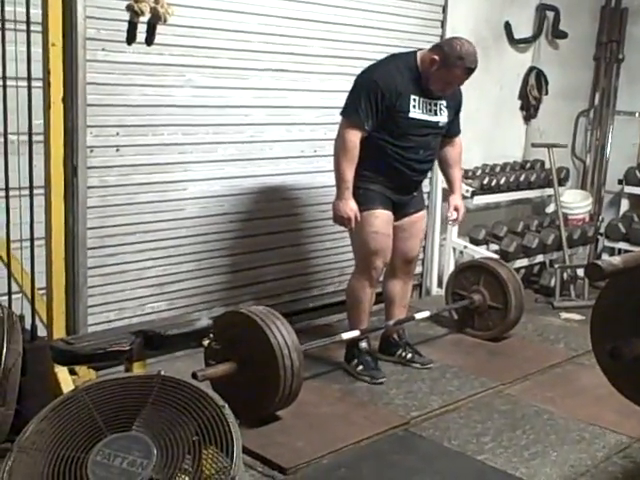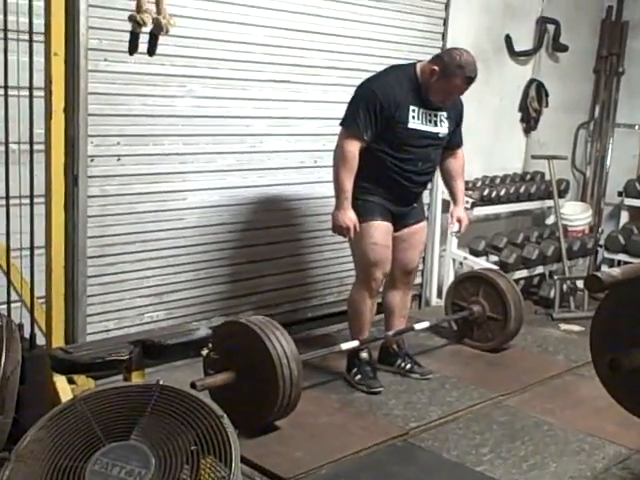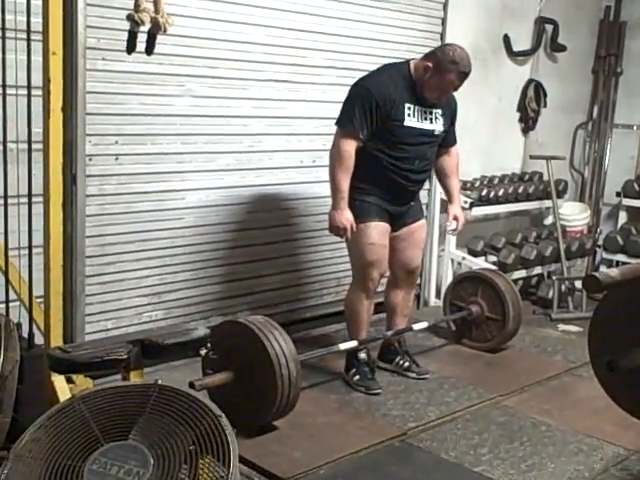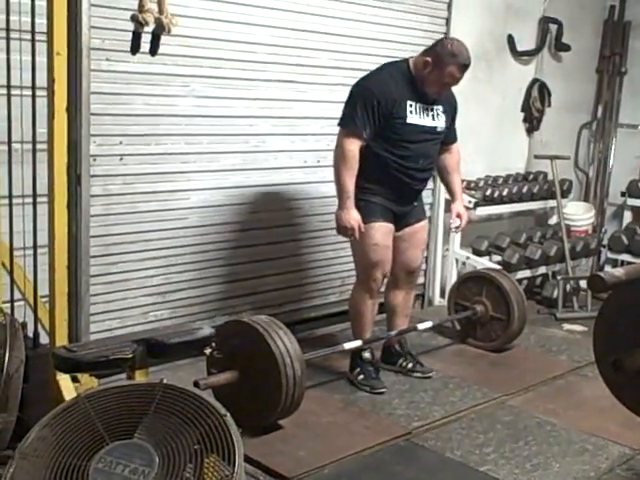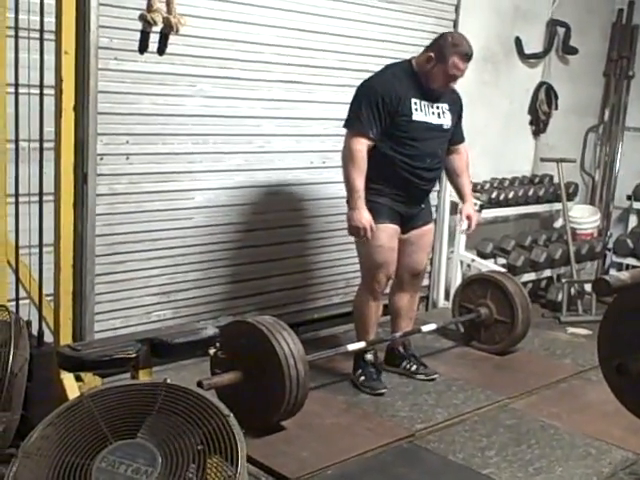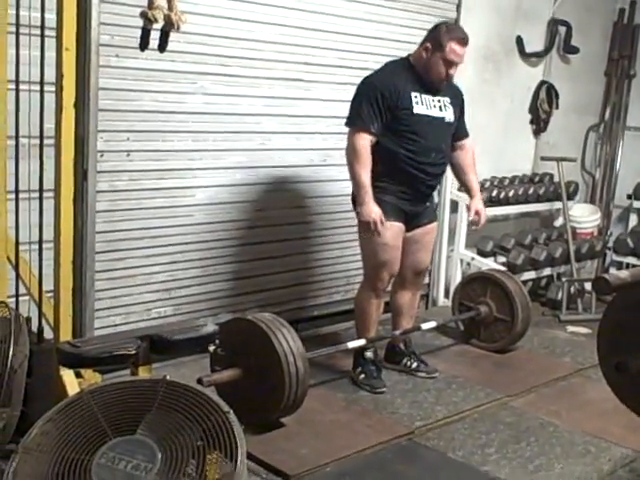
dt=0.2s
person 1, frame 1
left shoulder: (451, 93)
right shoulder: (383, 78)
left elbow: (450, 142)
right elbow: (350, 134)
left wrist: (455, 191)
right wrist: (344, 194)
left hip: (410, 190)
right hip: (371, 187)
left knee: (405, 265)
right knee: (372, 266)
left ankle: (393, 340)
right ankle: (357, 347)
person 1, frame 2
left shoulder: (453, 105)
right shoulder: (383, 89)
left elbow: (453, 154)
right elbow: (349, 145)
left wrist: (458, 202)
right wrist: (343, 204)
left hip: (411, 202)
right hip: (371, 198)
left knee: (405, 276)
right knee: (372, 276)
left ankle: (393, 350)
right ankle: (358, 357)
person 1, frame 3
left shoulder: (447, 102)
right shoulder: (377, 88)
left elbow: (447, 152)
right elbow: (345, 144)
left wrist: (454, 200)
right wrist: (340, 204)
left hip: (408, 201)
right hip: (368, 198)
left knee: (408, 273)
right knee: (369, 277)
left ankle: (393, 349)
right ankle: (357, 358)
person 1, frame 4
left shoulder: (446, 99)
right shoulder: (378, 87)
left elbow: (448, 150)
right elbow: (348, 145)
left wrist: (457, 197)
right wrist: (346, 205)
left hip: (411, 201)
right hip: (372, 199)
left knee: (408, 274)
right knee: (373, 277)
left ankle: (396, 350)
right ankle: (361, 358)
person 1, frame 5
left shoulder: (451, 99)
right shoulder: (383, 87)
left elbow: (456, 151)
right elbow: (356, 146)
left wrist: (467, 198)
right wrist: (357, 205)
left hip: (418, 203)
right hip: (380, 201)
left knee: (412, 278)
right knee: (377, 280)
left ankle: (399, 351)
right ankle: (364, 360)
person 1, frame 6
left shoulder: (452, 94)
right shoulder: (383, 83)
left elbow: (461, 147)
right elbow: (359, 142)
left wrist: (475, 194)
right wrist: (366, 199)
left hip: (423, 201)
right hip: (385, 199)
left knee: (414, 276)
right knee: (379, 278)
left ankle: (399, 348)
right ankle: (363, 357)
